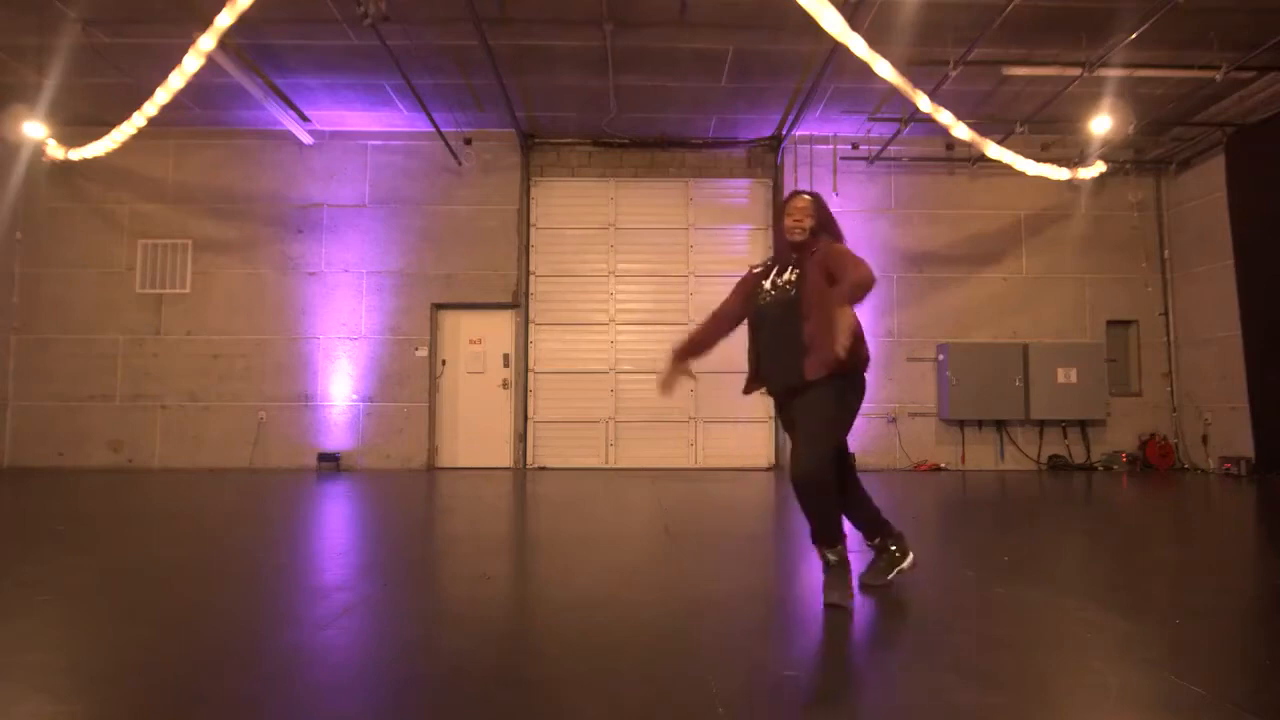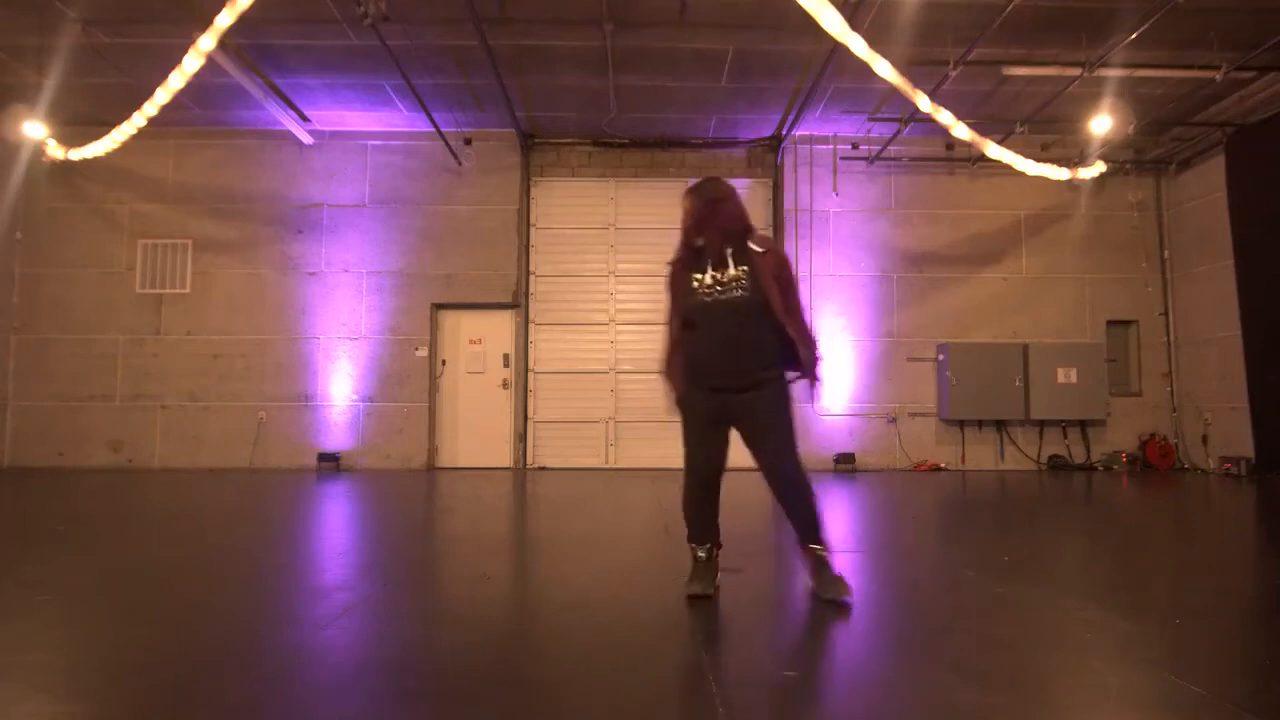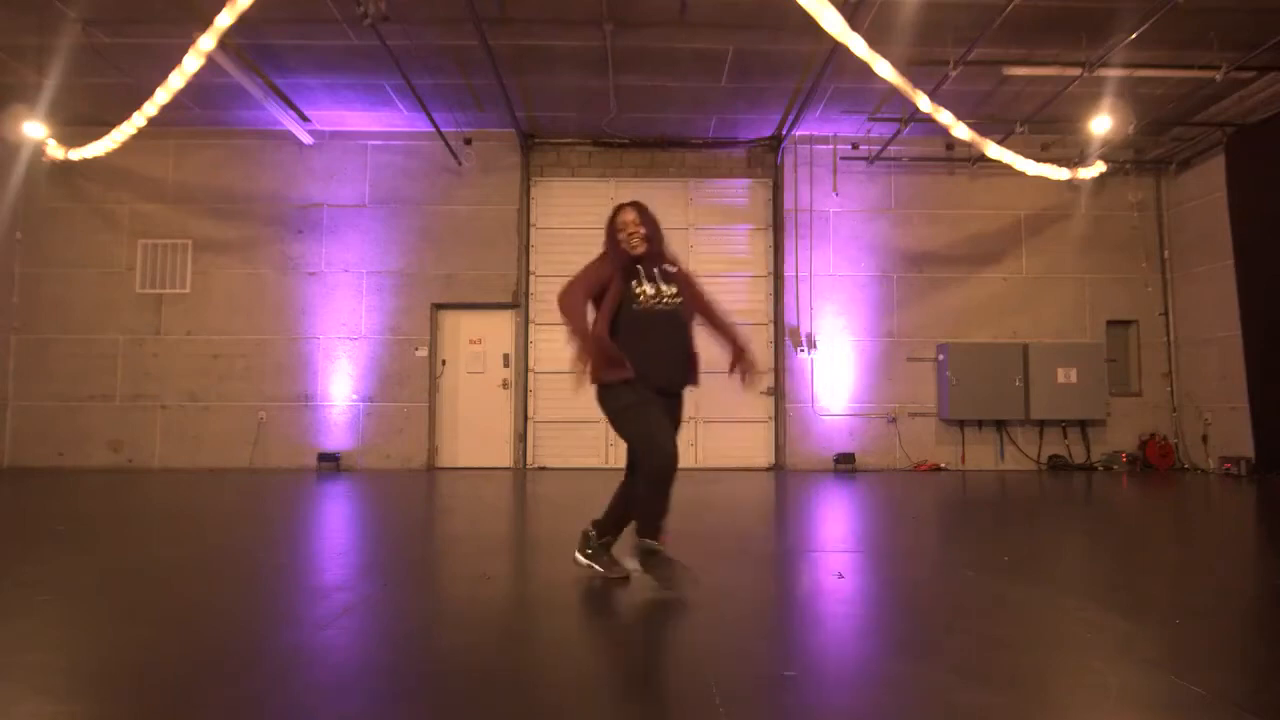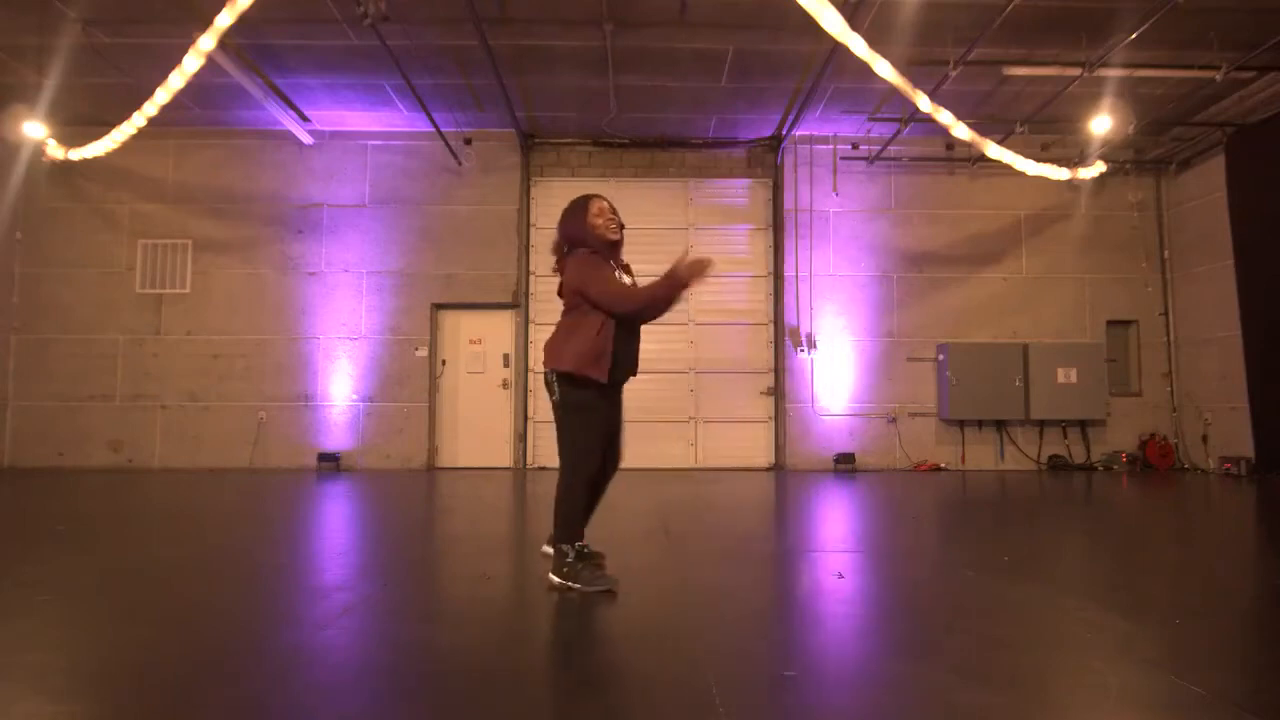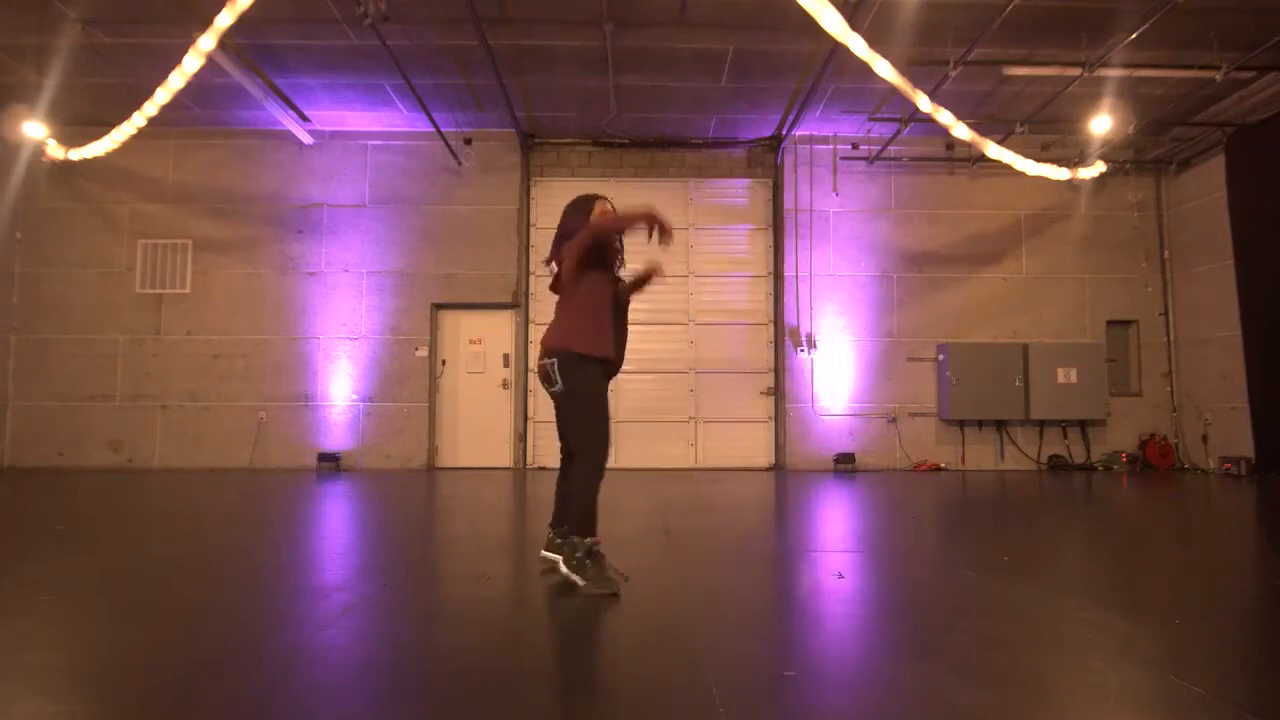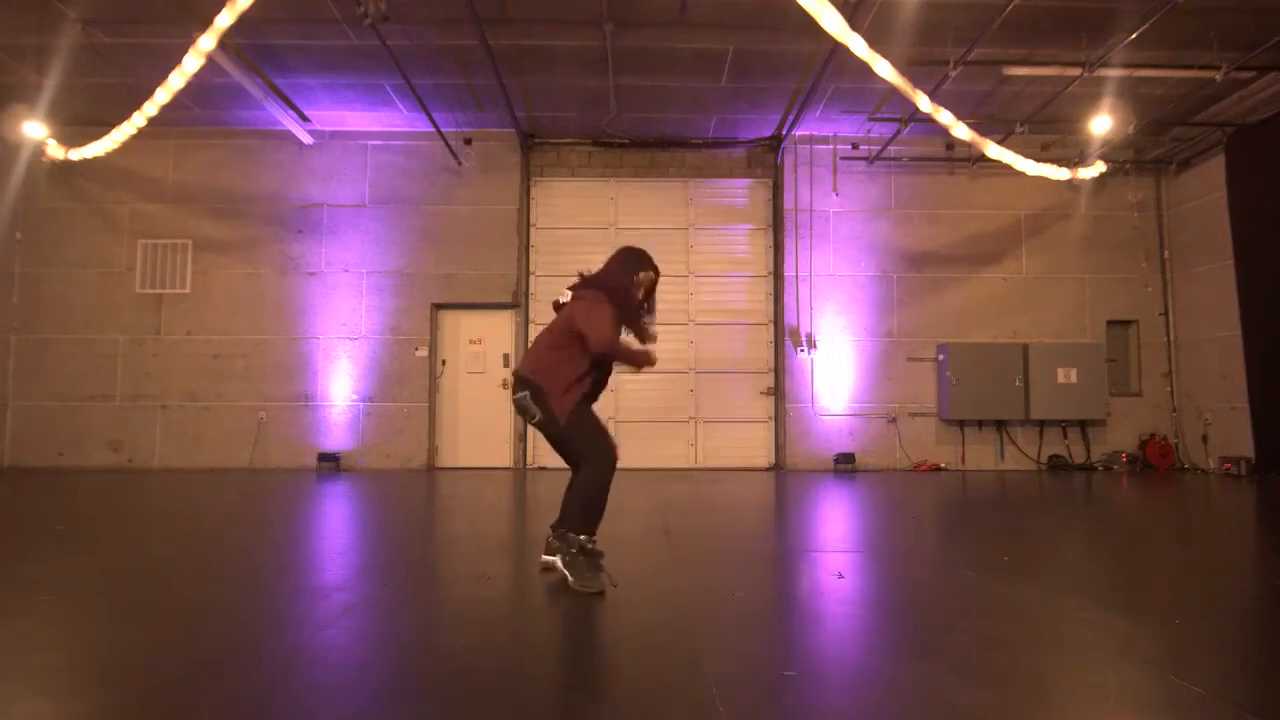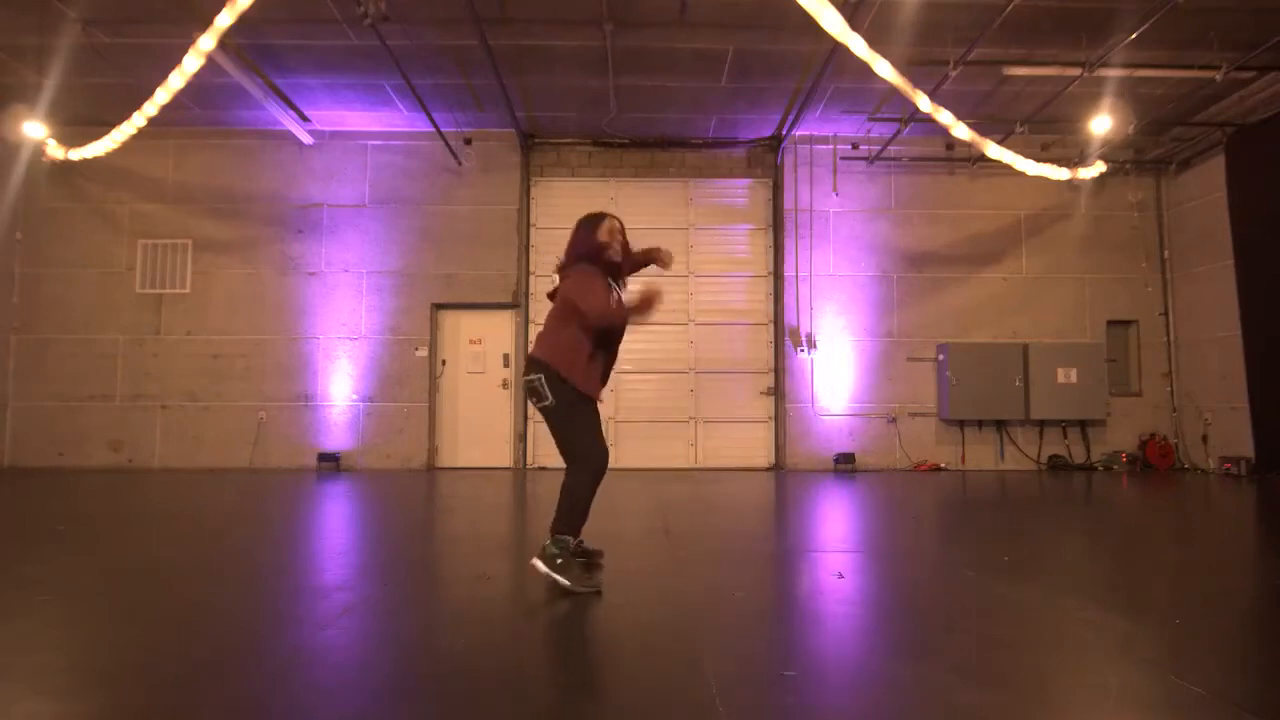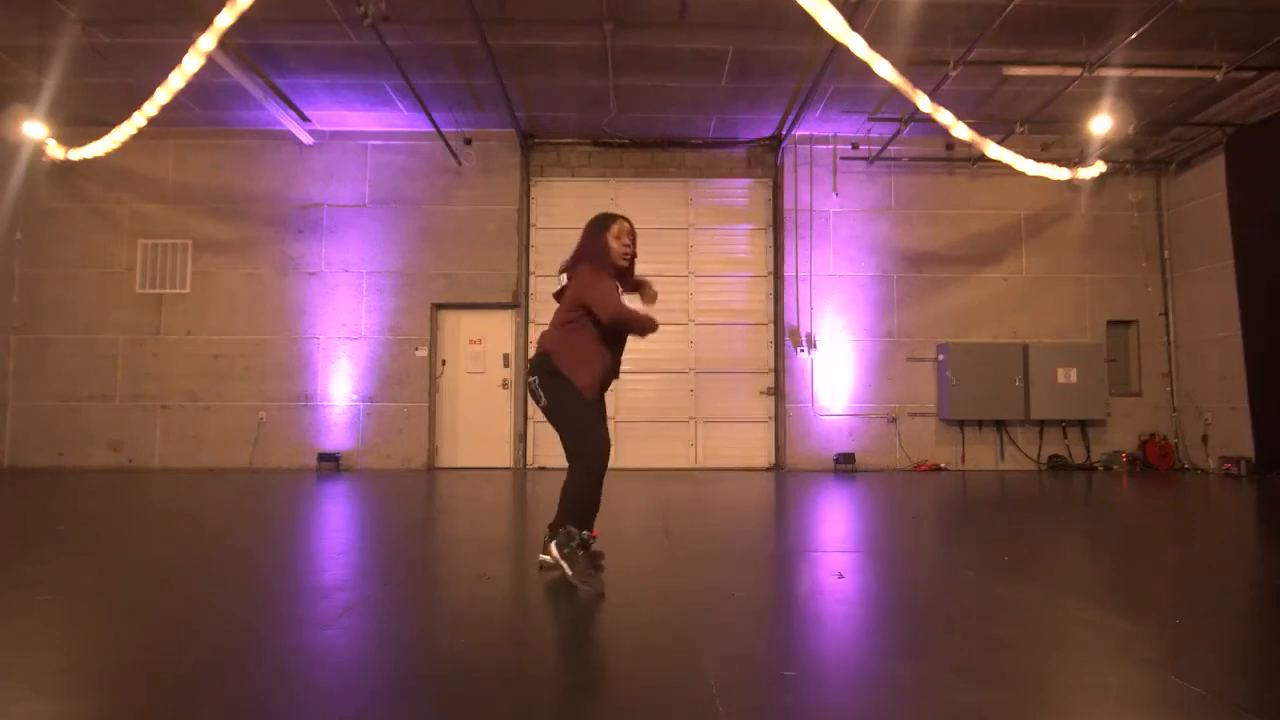
dt=0.5s
person 1, frame 1
left shoulder: (826, 255)
right shoulder: (761, 274)
left elbow: (860, 276)
right elbow: (723, 318)
left wrist: (842, 307)
right wrist: (682, 356)
left hip: (827, 382)
right hip: (785, 392)
left knee: (810, 471)
right knee: (836, 476)
left ankle: (835, 561)
right ankle: (892, 548)
person 1, frame 2
left shoulder: (764, 254)
right shoulder: (683, 266)
left elbow: (792, 309)
right elbow: (677, 325)
left wrist: (810, 358)
right wrist: (672, 375)
left hip: (762, 386)
right hip: (701, 391)
left knee: (785, 472)
right knee: (701, 474)
left ankle: (817, 559)
right ankle: (703, 561)
person 1, frame 3
left shoulder: (672, 274)
right shoulder: (609, 269)
left elbow: (707, 312)
right elbow: (570, 297)
left wrist: (739, 350)
right wrist: (587, 342)
left hip: (667, 389)
right hip: (624, 385)
left knee: (644, 471)
right knee: (659, 457)
left ankle: (596, 542)
right ankle: (651, 548)
person 1, frame 4
left shoulder: (610, 264)
right shoulder: (584, 263)
left elbow: (640, 311)
right elbow: (624, 302)
left wrist: (677, 281)
right wrist: (675, 278)
left hip: (603, 378)
right hip: (576, 376)
left knee: (605, 462)
right knee: (580, 465)
left ankle: (563, 538)
right ankle: (567, 561)
person 1, frame 5
left shoulder: (598, 265)
right shoulder: (581, 252)
left elbow: (612, 299)
right elbow: (604, 223)
left wrist: (642, 279)
right wrist: (652, 219)
left hip: (585, 366)
right hip: (571, 364)
left knee: (578, 455)
right knee: (591, 453)
left ankle: (560, 538)
right ankle: (578, 553)
person 1, frame 6
left shoulder: (608, 302)
right shoulder: (594, 303)
right elbow: (602, 343)
left wrist: (641, 329)
right wrist: (640, 357)
left hip: (563, 393)
right hip: (542, 392)
left knee: (590, 464)
right knee: (600, 458)
left ankle: (560, 543)
right ankle: (574, 547)
person 1, frame 7
left shoulder: (604, 277)
right shoulder: (584, 275)
right elbow: (602, 316)
left wrist: (649, 257)
right wrist: (641, 306)
left hip: (572, 380)
right hip: (555, 377)
left knee: (586, 461)
right knee: (591, 459)
left ankle: (565, 544)
right ankle: (556, 553)
person 1, frame 8
left shoulder: (608, 280)
right shoulder: (591, 275)
right elbow: (614, 315)
left wrist: (640, 285)
right wrist: (647, 322)
left hip: (584, 382)
right hip: (558, 378)
left knee: (589, 460)
right knee: (592, 454)
left ankle: (558, 541)
right ankle: (573, 541)
